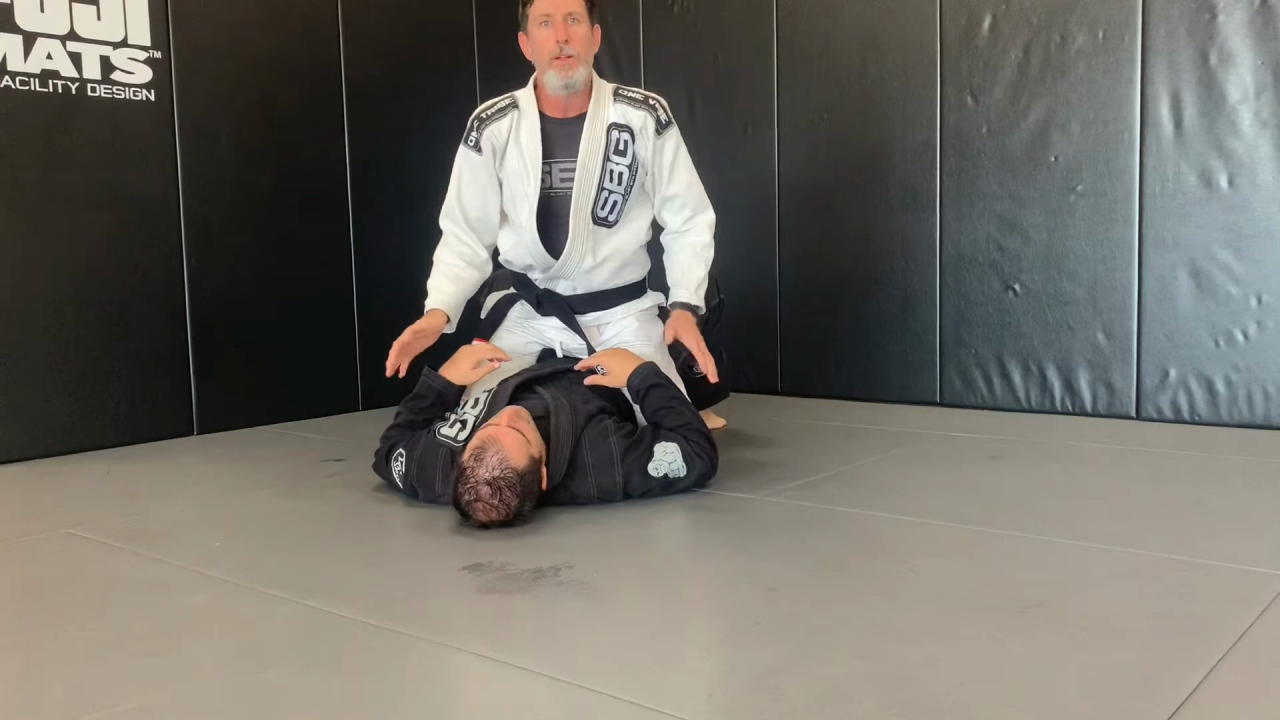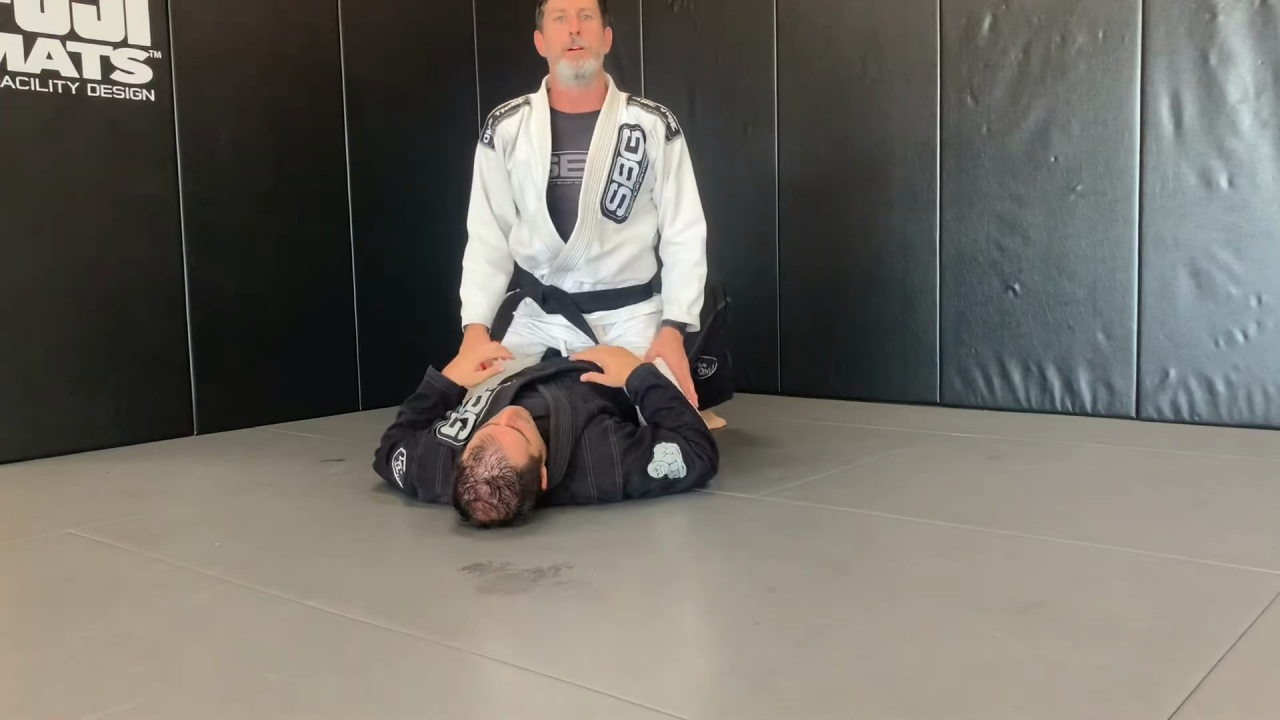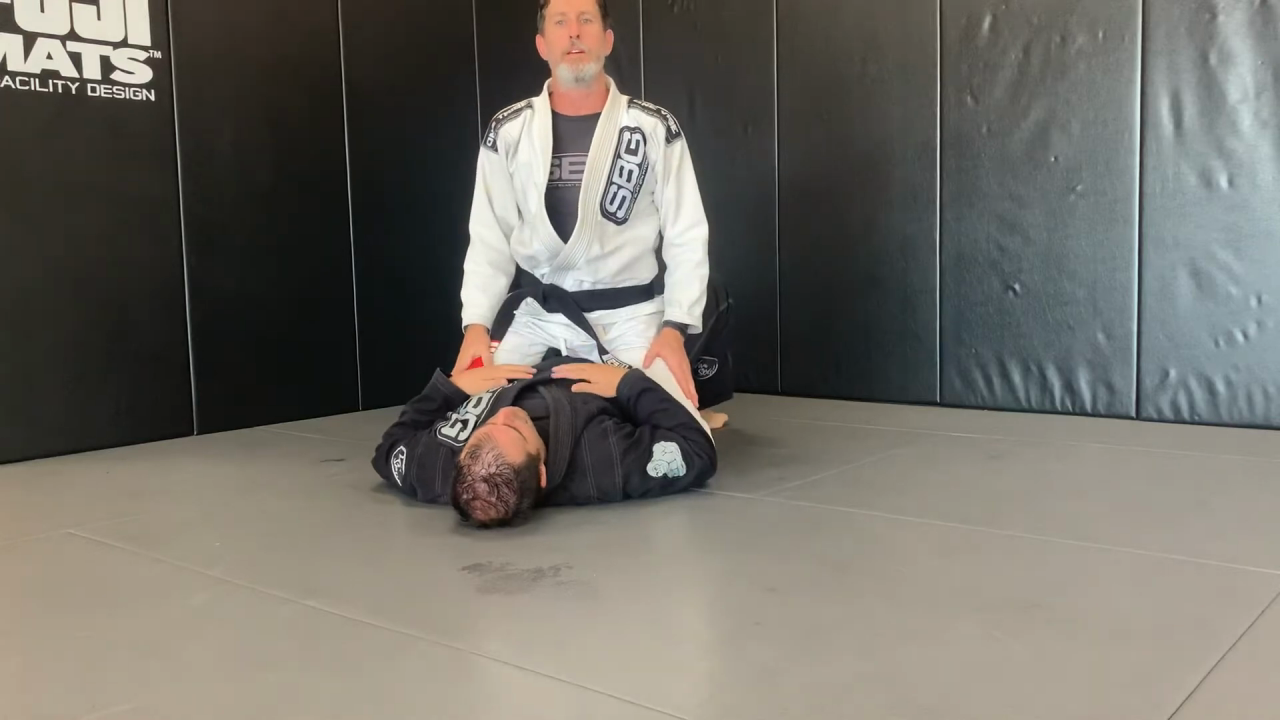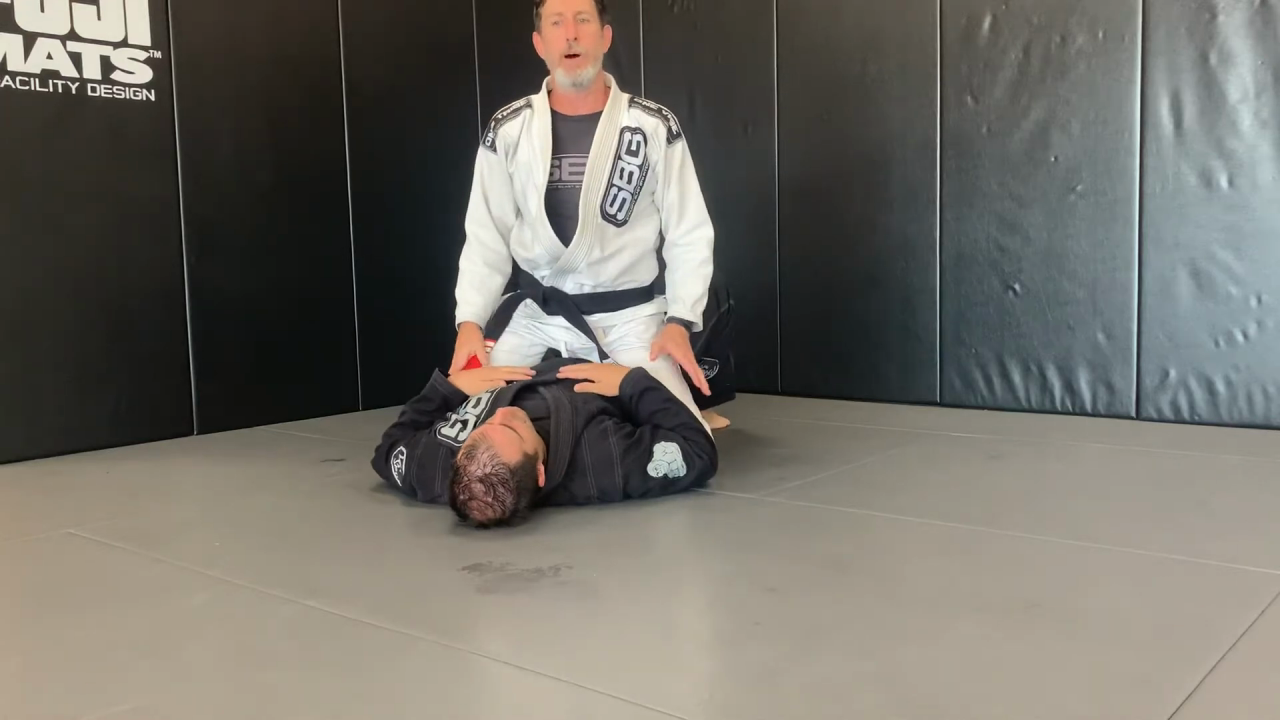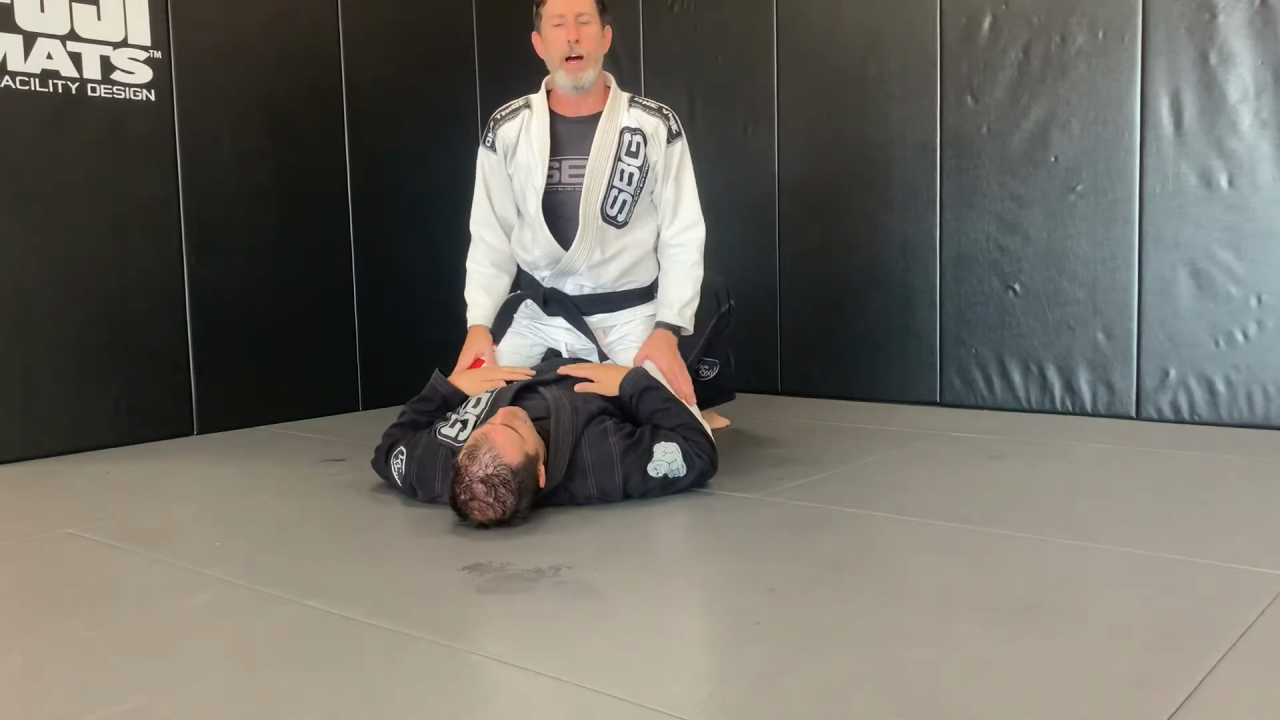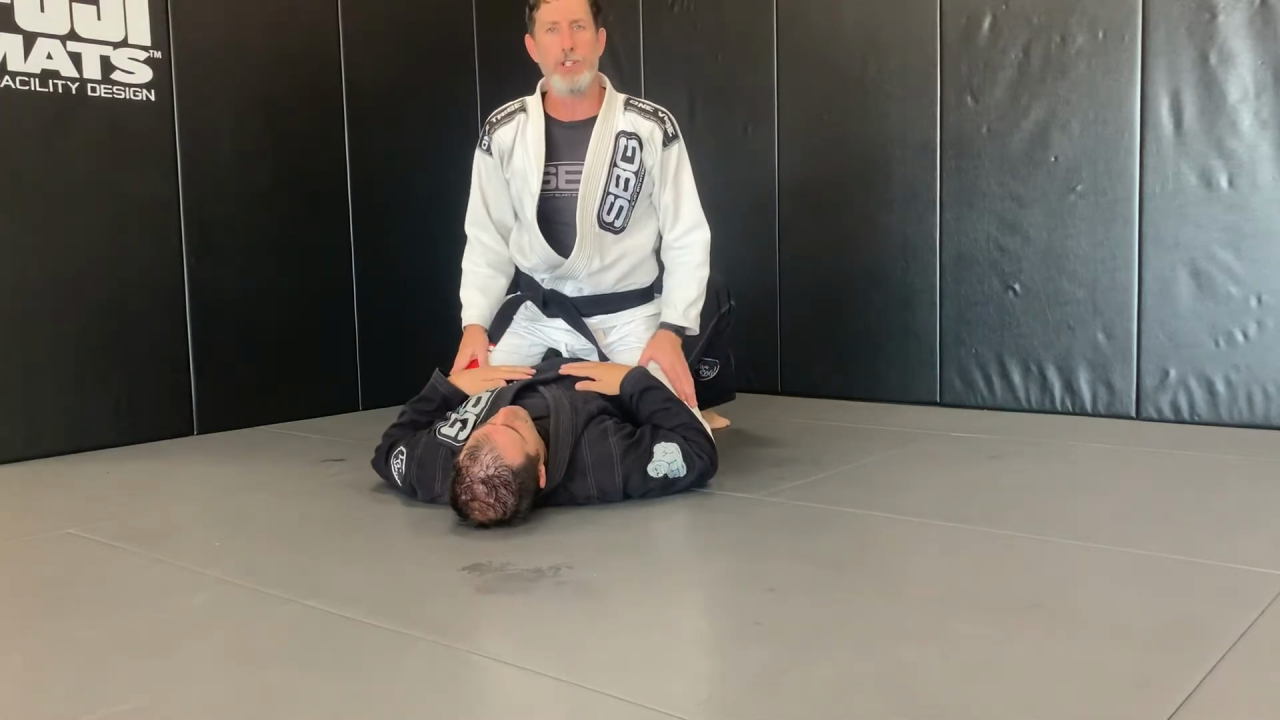
dt=0.5s
person 1, frame 1
left shoulder: (644, 118)
right shoulder: (492, 128)
left elbow: (688, 218)
right elbow: (465, 233)
left wrist: (684, 307)
right wrist: (439, 310)
left hip: (622, 314)
right hip: (528, 313)
person 1, frame 2
left shoulder: (654, 125)
right shoulder: (506, 128)
left elbow: (684, 235)
right elbow: (488, 238)
left wrist: (674, 326)
right wrist: (476, 324)
left hip: (630, 315)
right hip: (536, 316)
person 1, frame 3
left shoulder: (655, 128)
right shoulder: (509, 132)
left elbow: (687, 236)
right elbow: (490, 238)
left wrist: (675, 327)
right wrist: (476, 324)
left hip: (631, 316)
right hip: (538, 315)
person 1, frame 4
left shoulder: (653, 126)
right shoulder: (507, 130)
left elbow: (689, 234)
right elbow: (488, 236)
left wrist: (680, 321)
right wrist: (469, 321)
left hip: (629, 317)
right hip: (535, 315)
person 1, frame 5
left shoulder: (655, 126)
right shoulder: (507, 129)
left elbow: (682, 236)
right elbow: (492, 238)
left wrist: (668, 328)
right wrist: (479, 324)
left hip: (630, 317)
right hip: (536, 315)
person 1, frame 6
left shoulder: (652, 128)
right shoulder: (503, 132)
left elbow: (687, 238)
right elbow: (488, 239)
left wrist: (672, 329)
right wrist: (474, 324)
left hip: (628, 318)
right hip: (536, 315)
person 2, frame 1
left shoulder: (433, 469)
right shoulder: (603, 466)
left elbow: (390, 450)
right elbow: (699, 456)
left wrist: (443, 379)
right wrist: (641, 374)
person 2, frame 2
left shoulder: (431, 468)
right shoulder: (605, 465)
left elbow: (391, 451)
right elbow: (700, 456)
left wrist: (447, 380)
right wrist: (638, 375)
person 2, frame 3
left shoulder: (431, 469)
right shoulder: (604, 466)
left elbow: (390, 451)
right elbow: (698, 456)
left wrist: (451, 386)
right wrist: (630, 382)
person 2, frame 4
left shoulder: (431, 469)
right shoulder: (603, 465)
left elbow: (389, 450)
right elbow: (700, 456)
left wrist: (449, 385)
right wrist: (634, 382)
person 2, frame 5
left shoulder: (432, 468)
right shoulder: (604, 466)
left elbow: (389, 450)
right elbow: (700, 456)
left wrist: (448, 386)
right wrist: (633, 381)
person 2, frame 6
left shoulder: (432, 468)
right shoulder: (604, 466)
left elbow: (389, 451)
right elbow: (700, 455)
left wrist: (449, 386)
right wrist: (635, 381)
